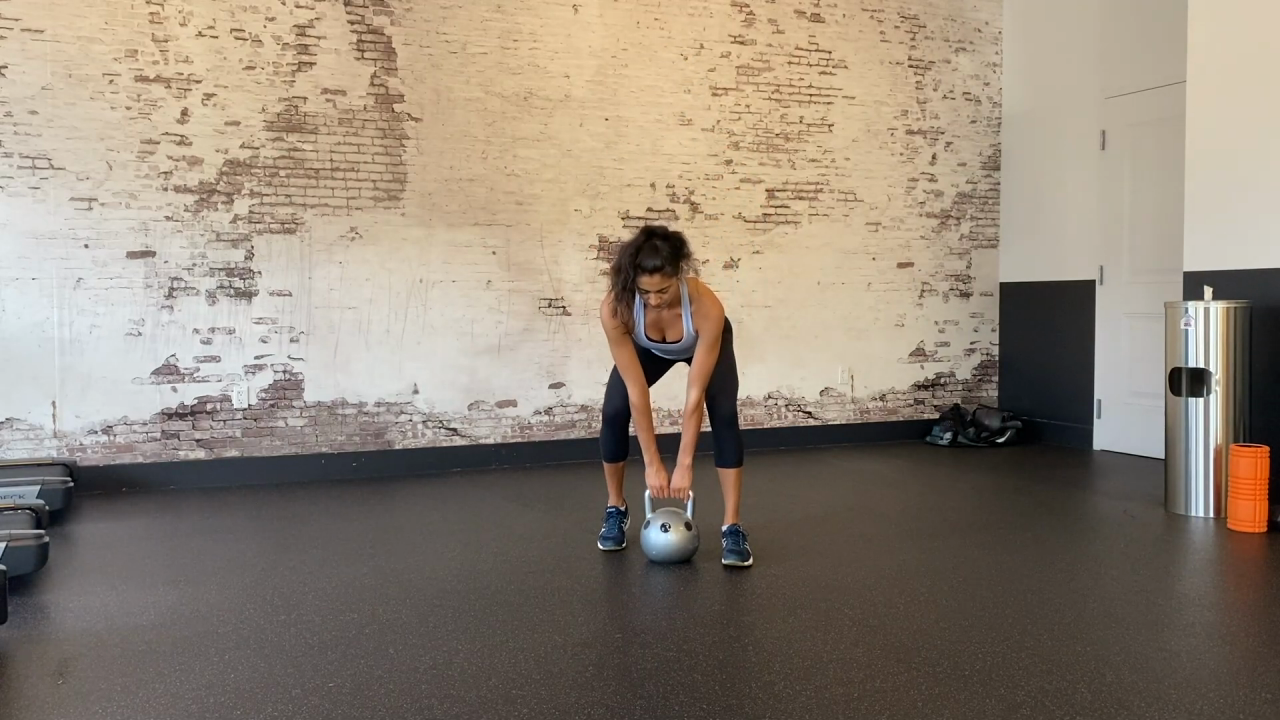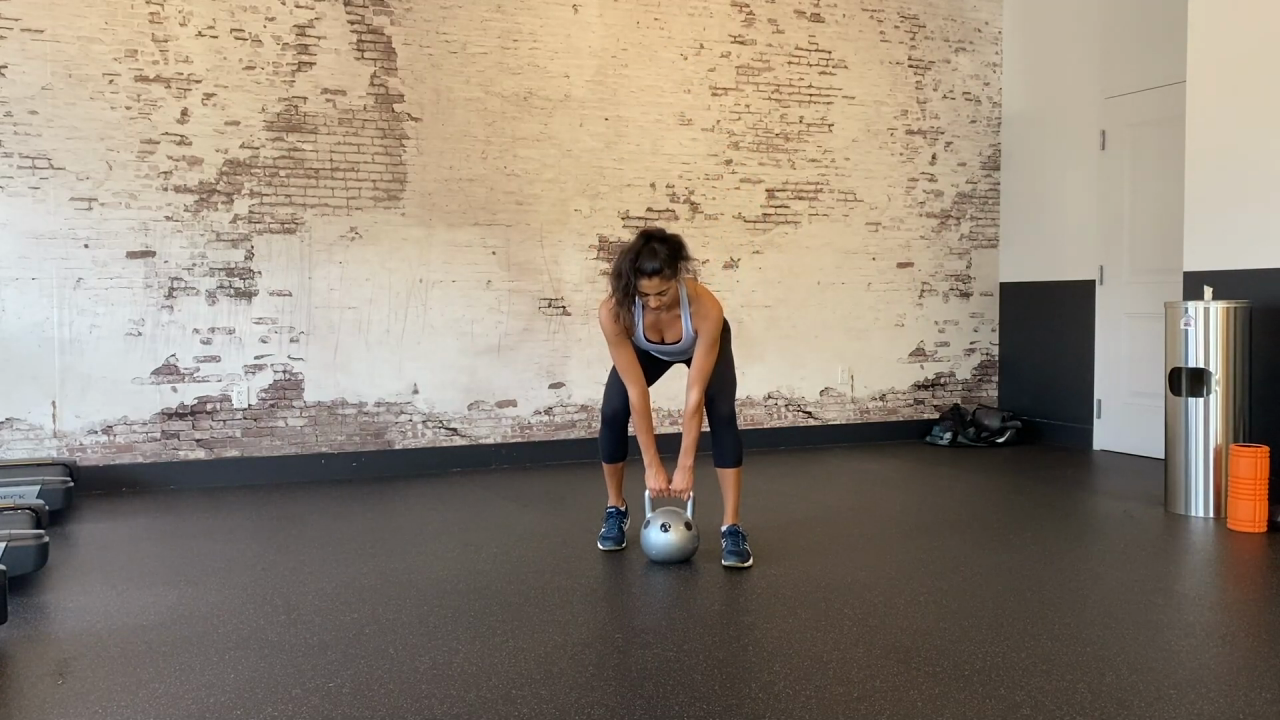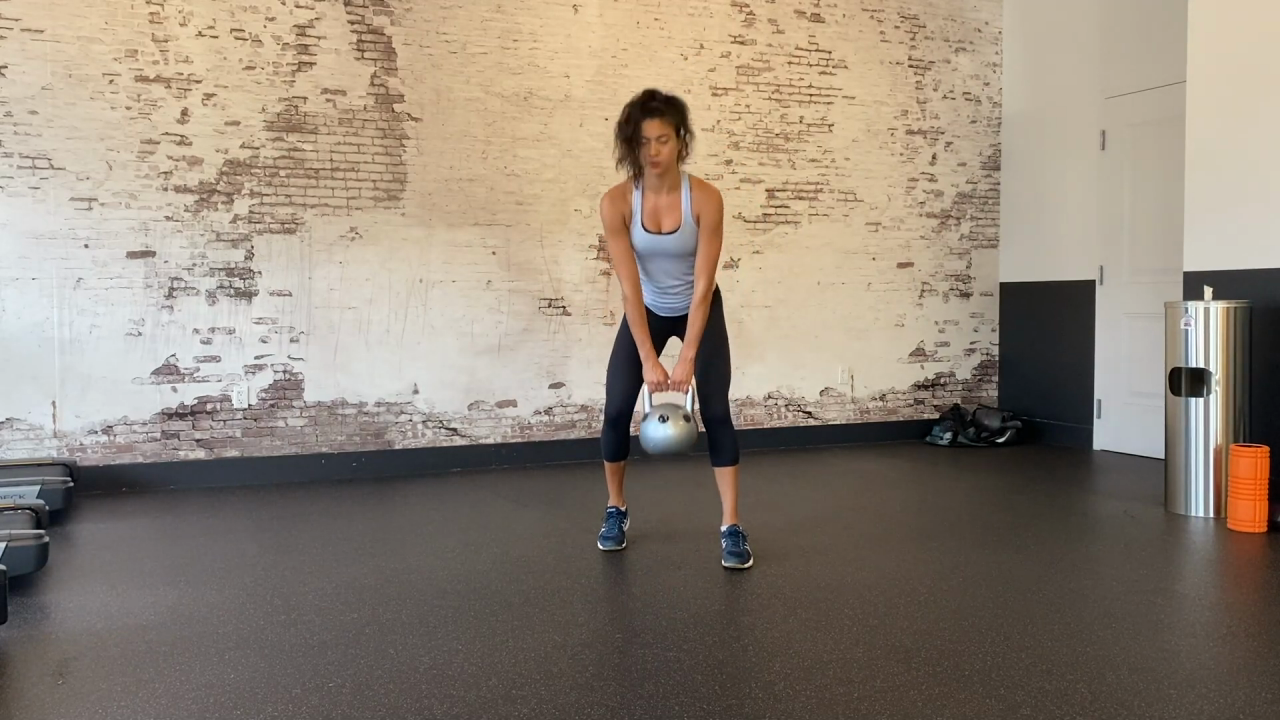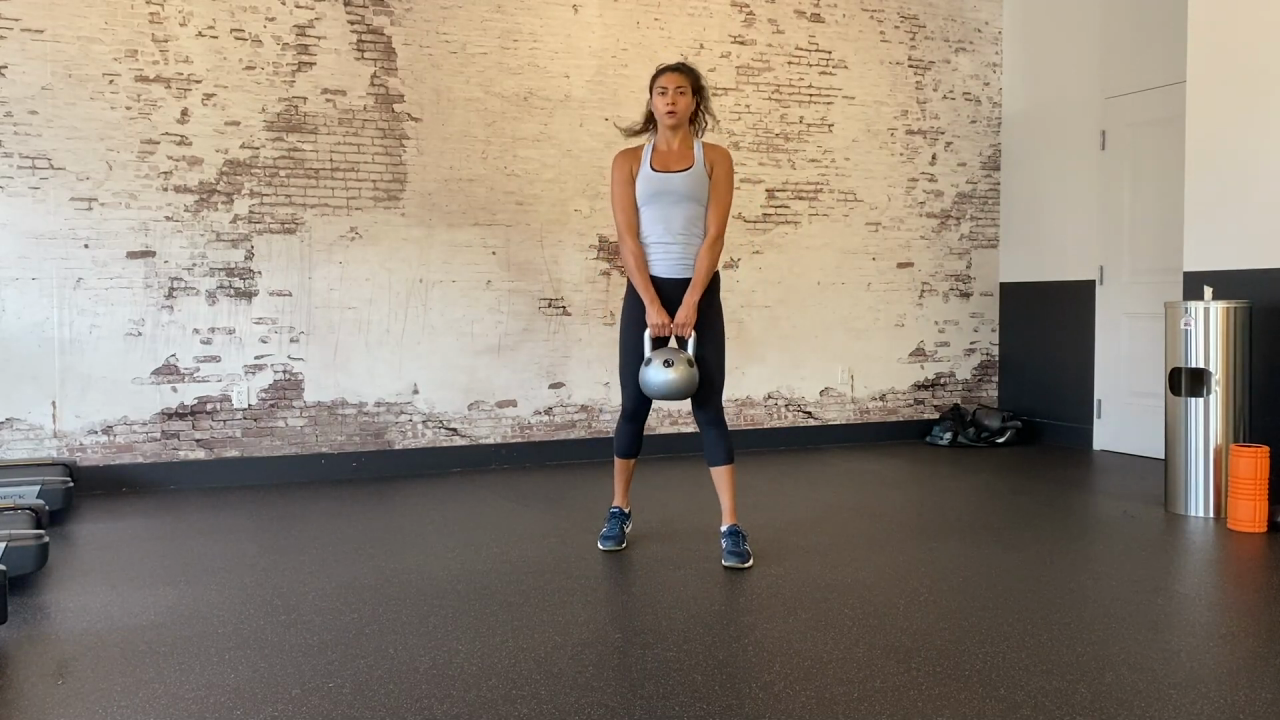
dt=0.5s
person 1, frame 1
left shoulder: (707, 307)
right shoulder: (614, 308)
left elbow: (695, 395)
right elbow: (636, 390)
left wrist: (684, 464)
right wrist: (652, 463)
left hip: (704, 344)
right hip: (647, 347)
left knee: (724, 414)
right knee: (614, 412)
left ankle: (732, 527)
right ankle: (616, 508)
person 1, frame 2
left shoulder: (706, 308)
right shoulder: (614, 312)
left elbow: (695, 395)
right elbow: (636, 393)
left wrist: (685, 466)
right wrist: (652, 466)
left hip: (703, 347)
right hip: (646, 351)
left knee: (722, 414)
right knee: (613, 413)
left ankle: (732, 528)
right ankle: (615, 510)
person 1, frame 3
left shoulder: (705, 197)
right shoulder: (616, 202)
left elbow: (703, 286)
right elbow: (630, 288)
left wrist: (687, 359)
right wrist: (649, 362)
left hip: (699, 310)
right hip: (647, 311)
left knee: (716, 412)
right knee: (616, 411)
left ankle: (732, 528)
right ankle: (615, 510)
person 1, frame 4
left shoulder: (715, 158)
right shoulder: (628, 160)
left elbow: (714, 235)
right elbow: (627, 238)
left wrist: (690, 303)
right wrist: (653, 304)
left hip: (698, 292)
right hip: (644, 293)
left knee: (708, 408)
right knee: (634, 406)
left ankle: (731, 527)
right ankle: (619, 510)
